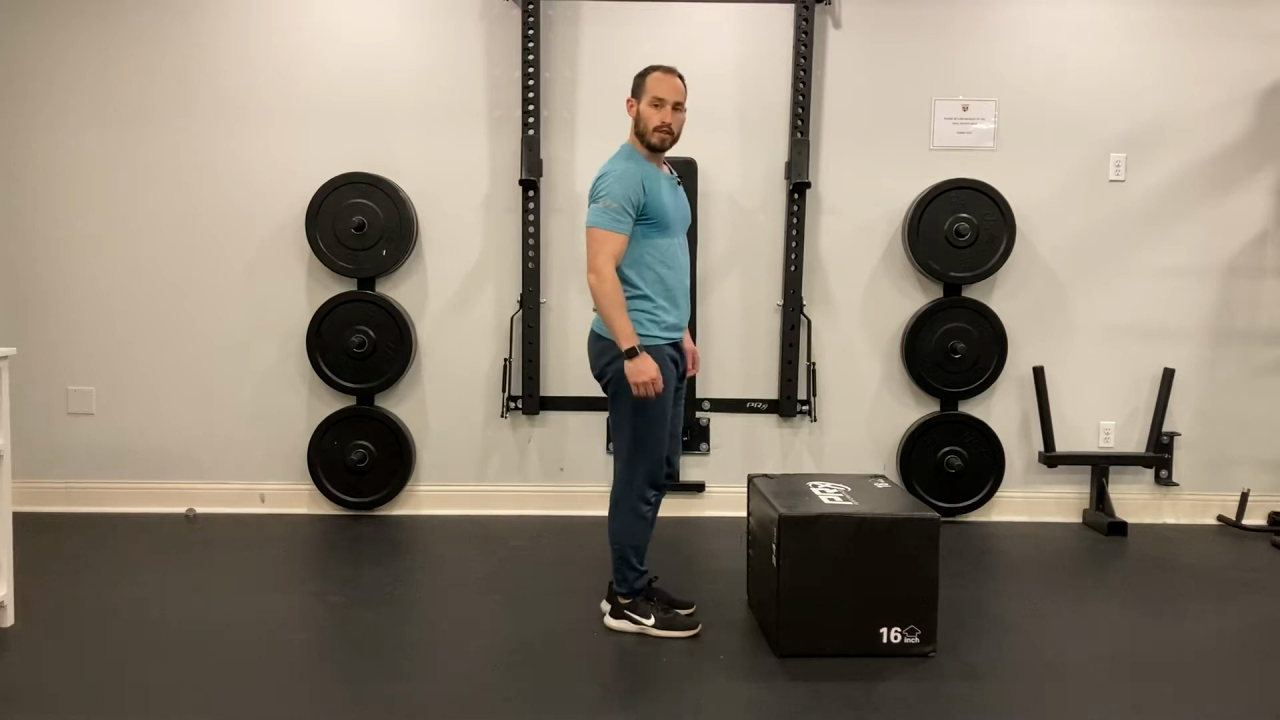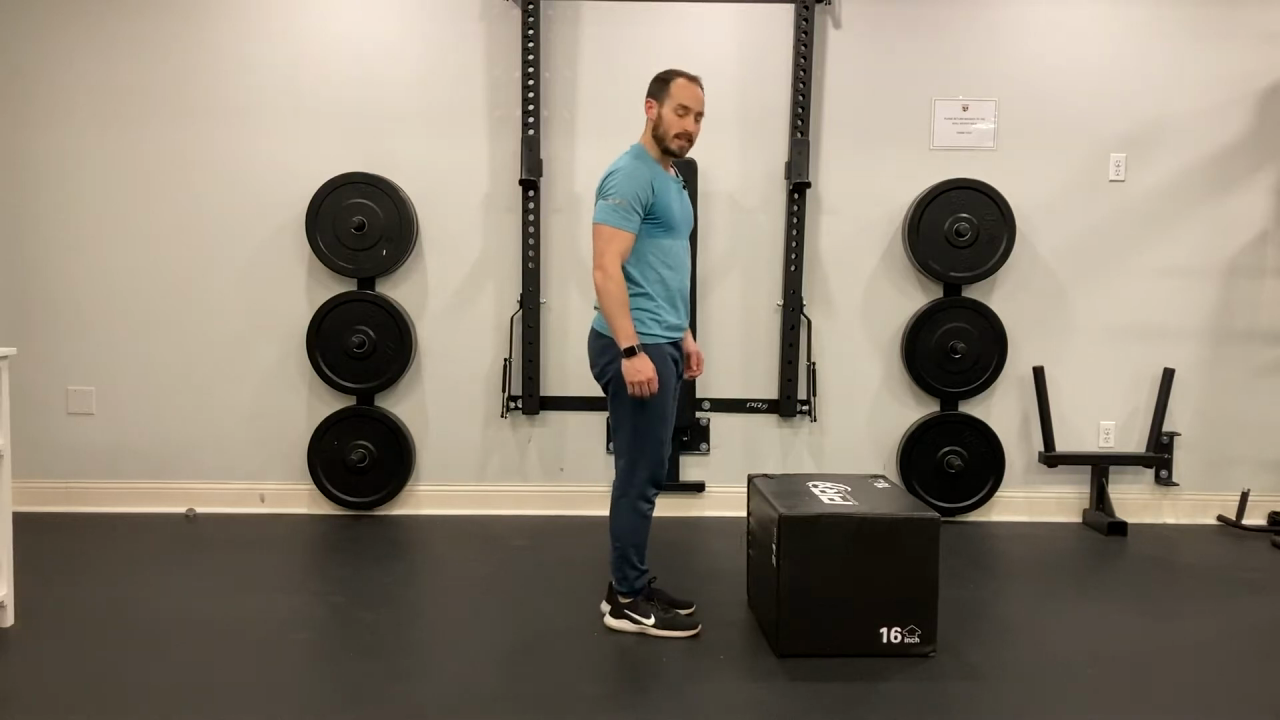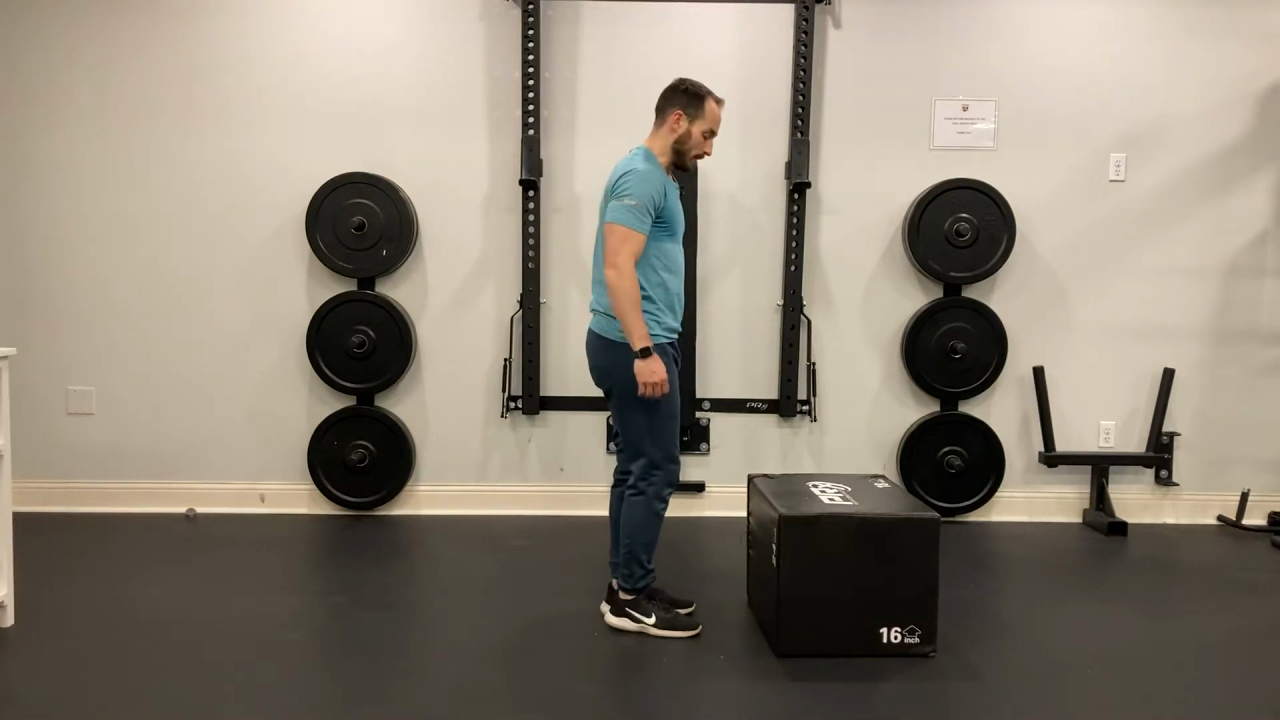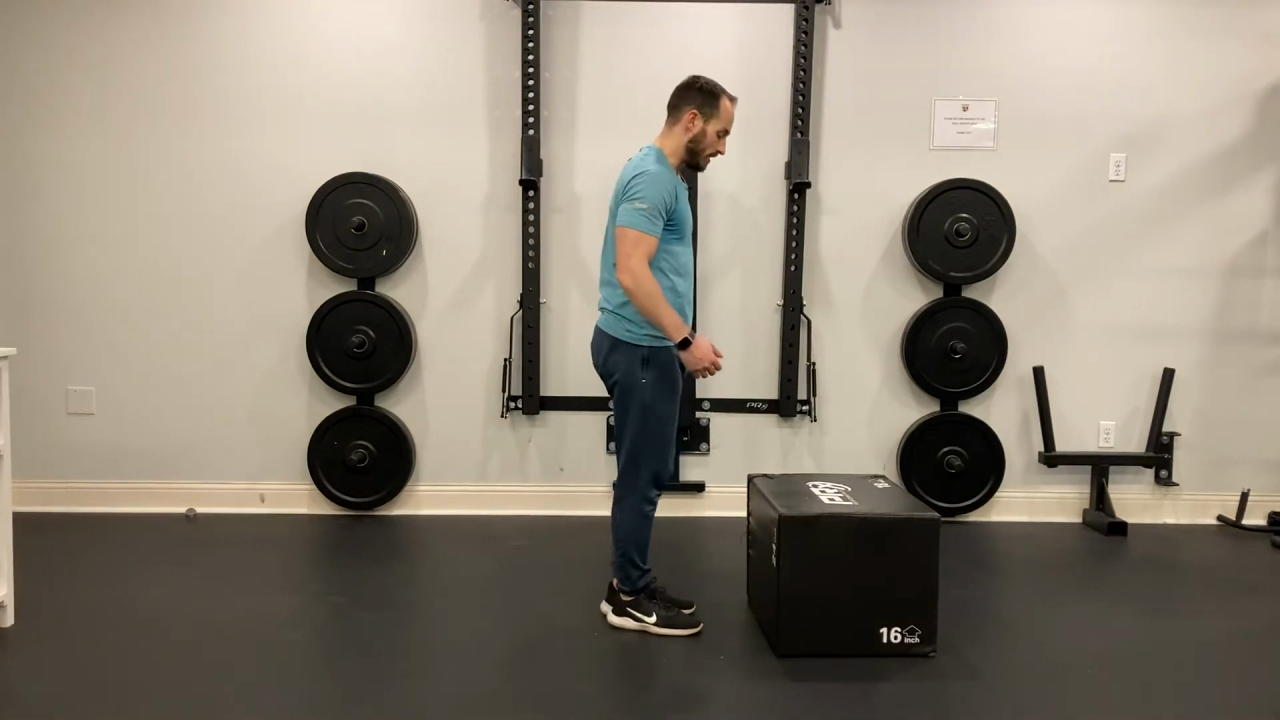
dt=0.5s
person 1, frame 1
left shoulder: (667, 177)
right shoulder: (622, 177)
right elbow: (602, 272)
left wrist: (681, 334)
right wrist: (633, 352)
left hip: (663, 348)
right hip: (638, 351)
left knee: (659, 474)
right knee: (640, 477)
left ankle: (632, 584)
right ankle: (627, 601)
person 1, frame 2
left shoulder: (670, 179)
right shoulder: (630, 176)
right elbow: (607, 270)
left wrist: (682, 336)
right wrist: (631, 350)
left hip: (660, 345)
right hip: (637, 348)
left knee: (648, 472)
right knee: (640, 474)
left ankle: (630, 585)
right ankle: (628, 600)
person 1, frame 3
left shoulder: (653, 177)
right shoulder: (641, 177)
right elbow: (618, 269)
right wrist: (645, 351)
left hip: (636, 344)
right hip: (631, 347)
left knee: (637, 468)
right knee: (655, 469)
left ankle: (626, 583)
right ankle: (631, 596)
person 1, frame 4
left shoulder: (660, 175)
right shoulder: (652, 178)
right elbow: (632, 273)
right wrist: (686, 339)
left hip: (644, 346)
right hip: (640, 350)
left knee: (647, 473)
right knee: (643, 476)
left ankle: (628, 583)
right ankle: (630, 598)
